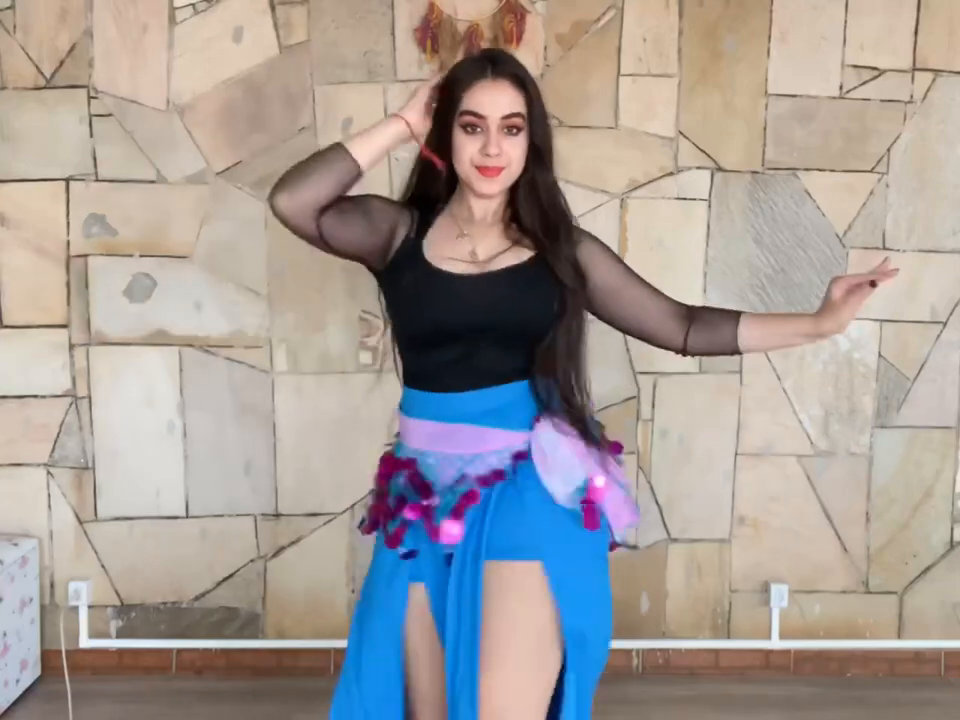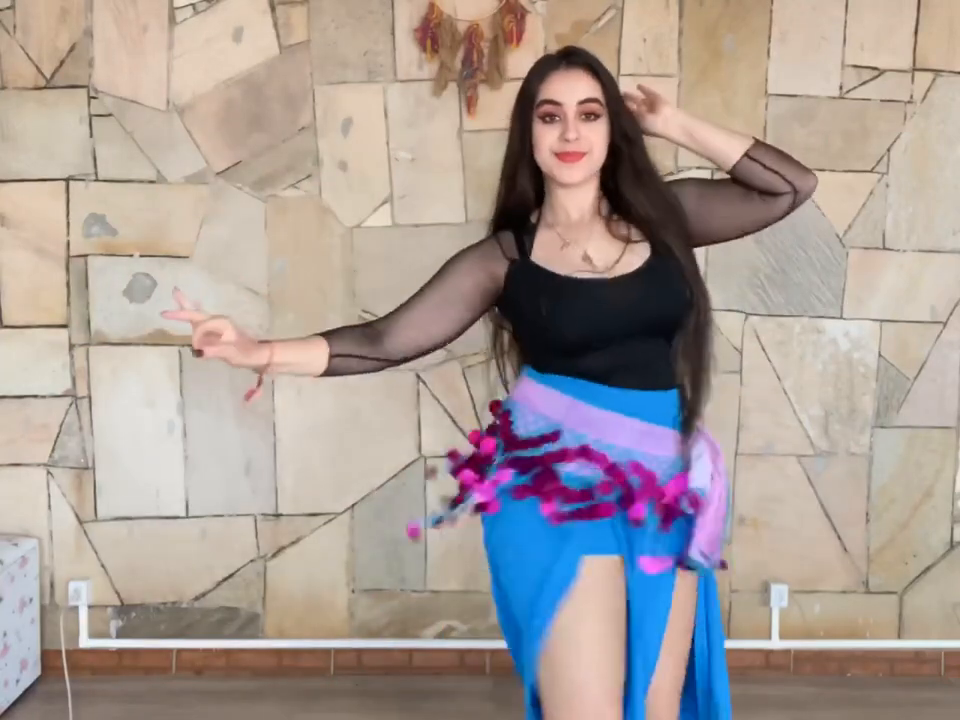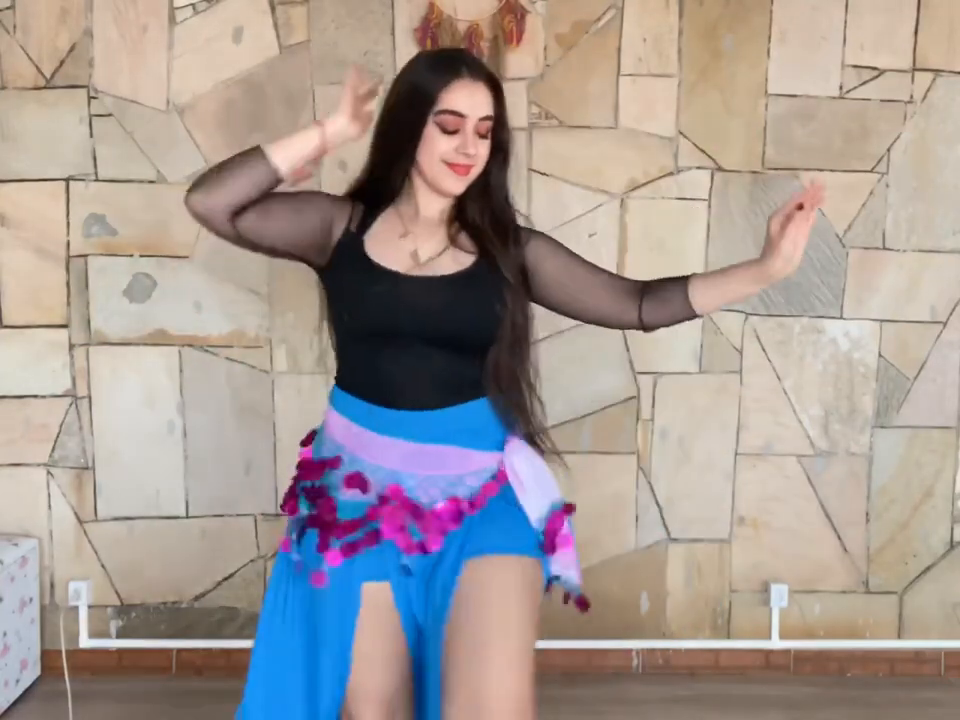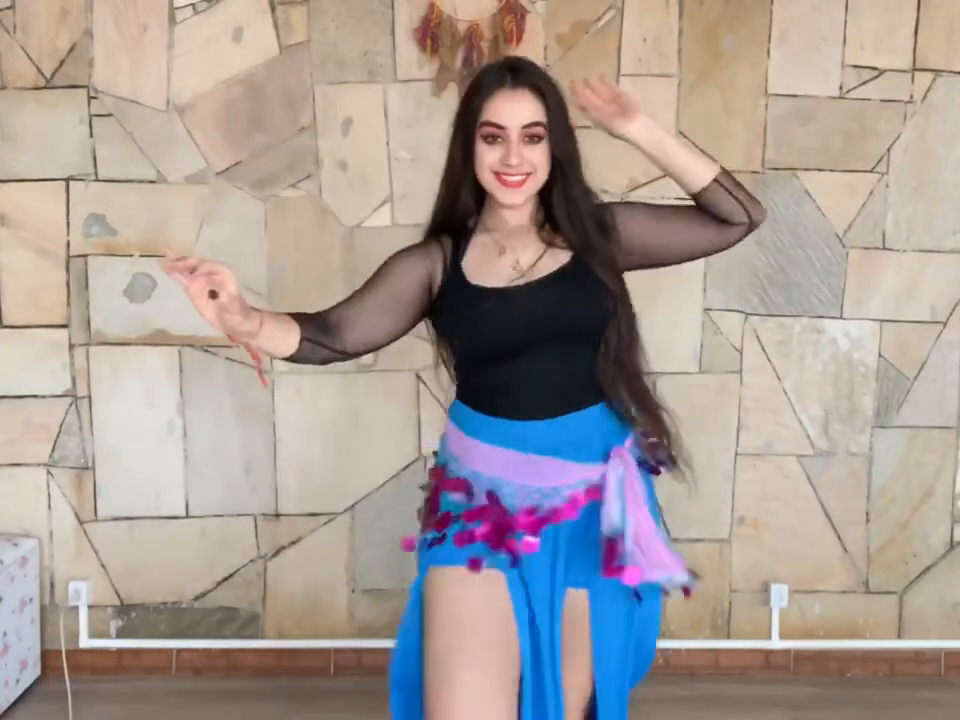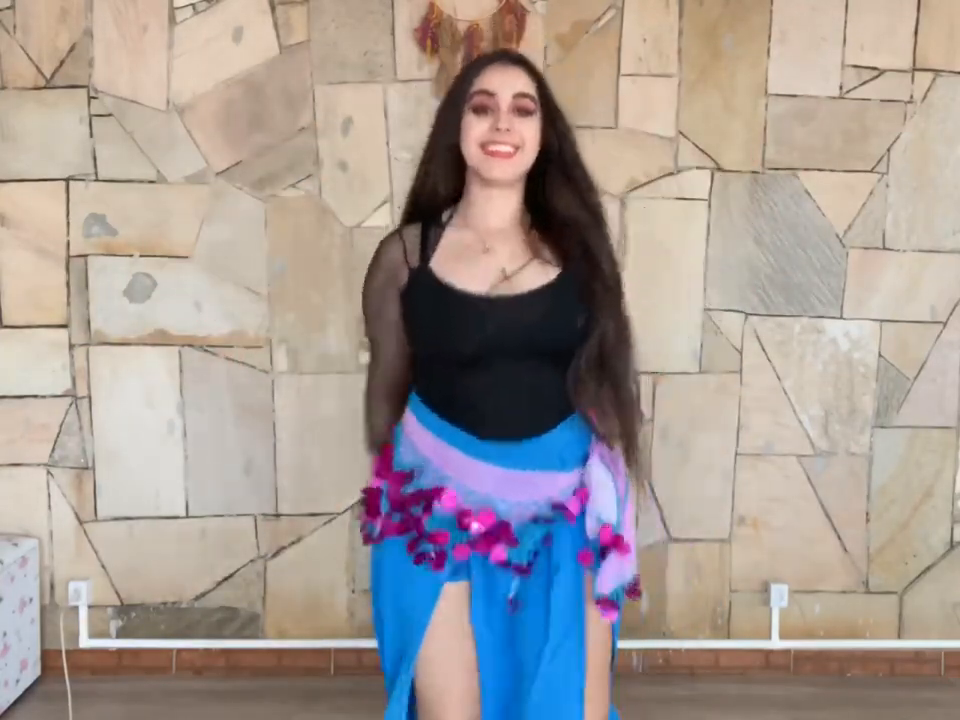
dt=1s
person 1, frame 1
left shoulder: (564, 250)
right shoulder: (400, 234)
left elbow: (681, 328)
right elbow: (292, 203)
left wrist: (816, 323)
right wrist: (399, 127)
left hip: (536, 492)
right hip: (428, 500)
person 1, frame 2
left shoulder: (662, 216)
right shoulder: (502, 257)
left elbow: (791, 186)
right elbow: (386, 340)
left wrist: (671, 124)
right wrist: (260, 351)
left hip: (661, 494)
right hip: (556, 490)
person 1, frame 3
left shoulder: (510, 249)
right shoulder: (341, 226)
left elbow: (639, 304)
right elbow: (210, 203)
left wrist: (765, 268)
right wrist: (327, 134)
left hip: (482, 503)
right hip: (361, 502)
person 1, frame 4
left shoulder: (597, 234)
right shoulder: (435, 262)
left elbow: (738, 219)
right elbow: (336, 335)
left wrist: (639, 131)
right wrist: (246, 321)
left hip: (593, 510)
right hip: (481, 512)
person 1, frame 5
left shoulder: (578, 244)
right shoulder: (405, 255)
right elbow: (387, 384)
right wrist: (387, 473)
left hip: (559, 510)
right hip: (439, 509)
